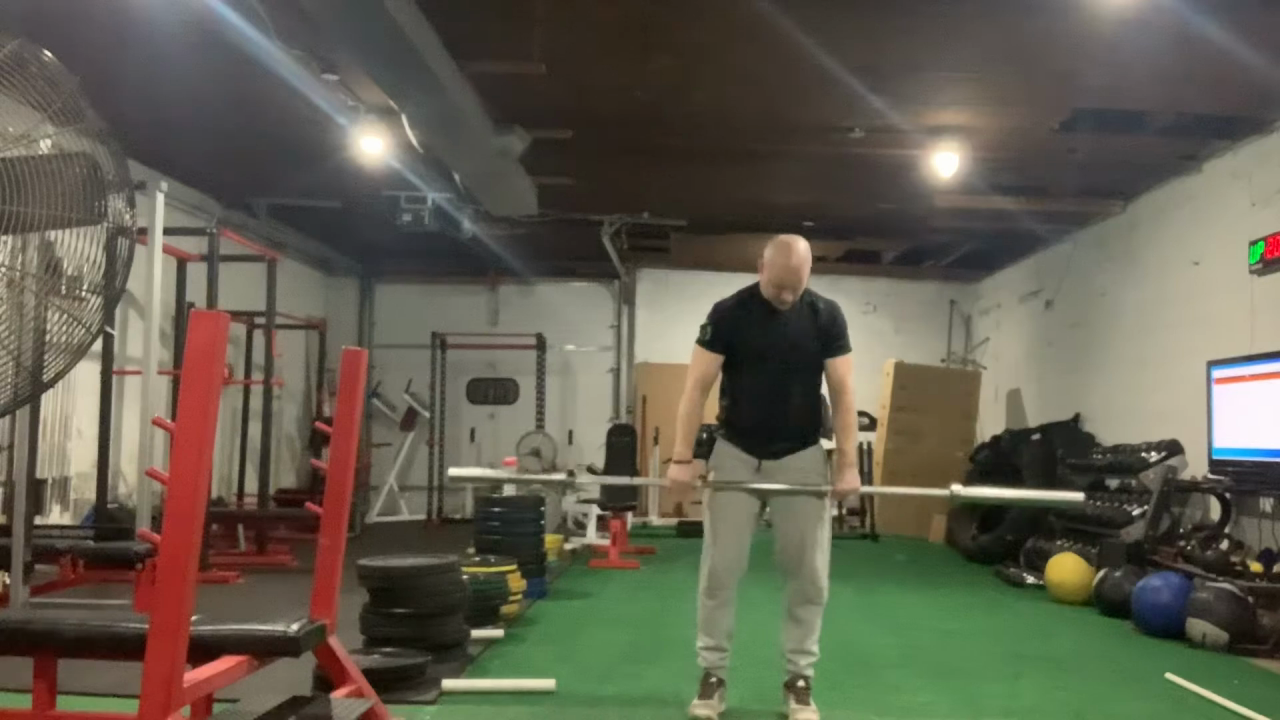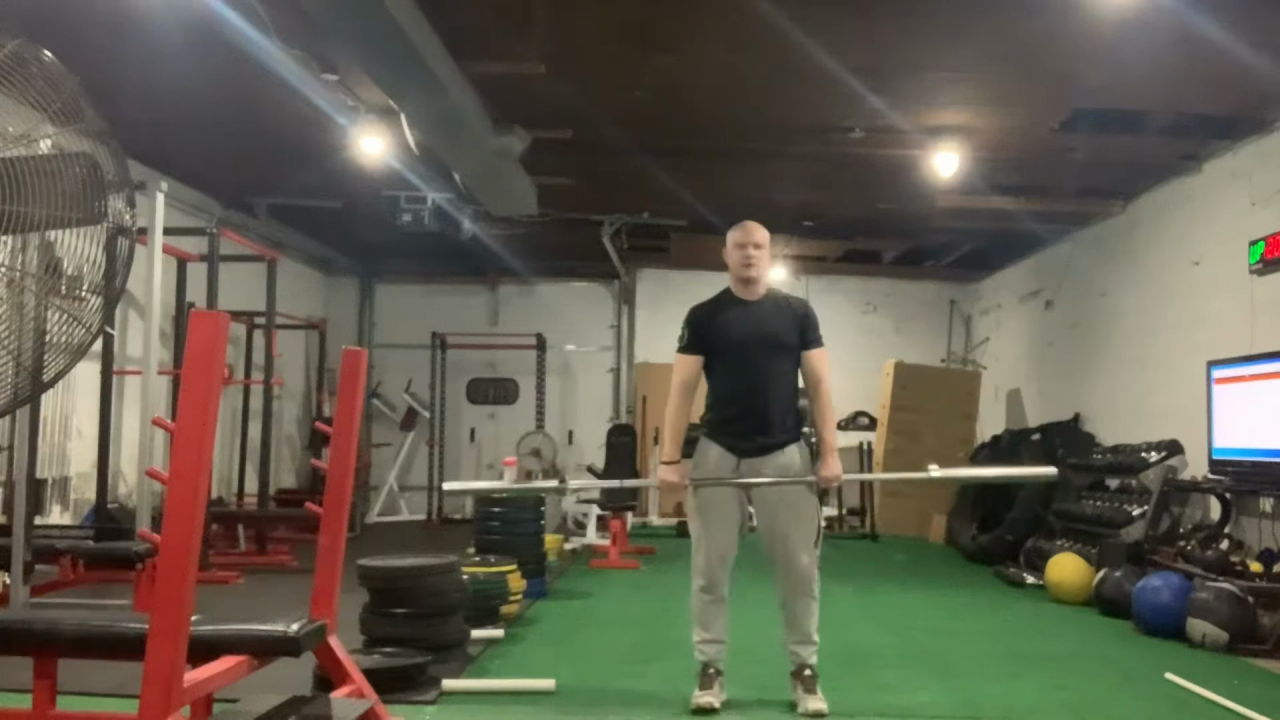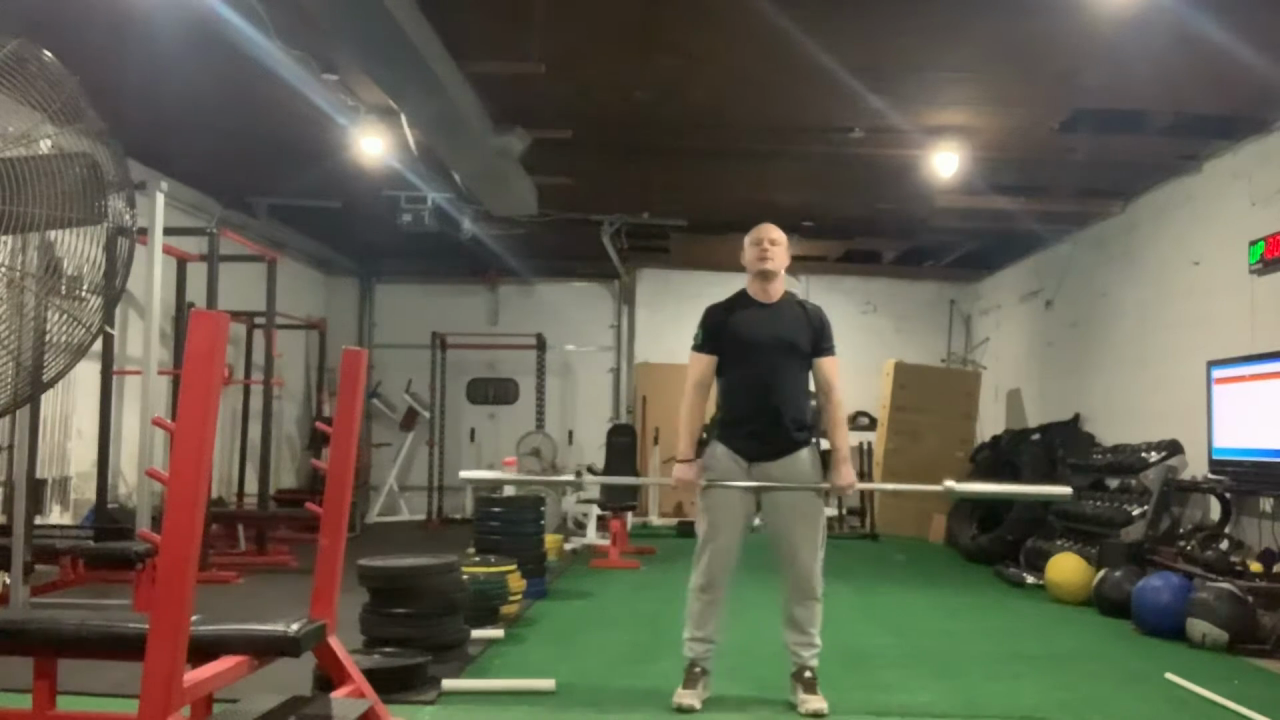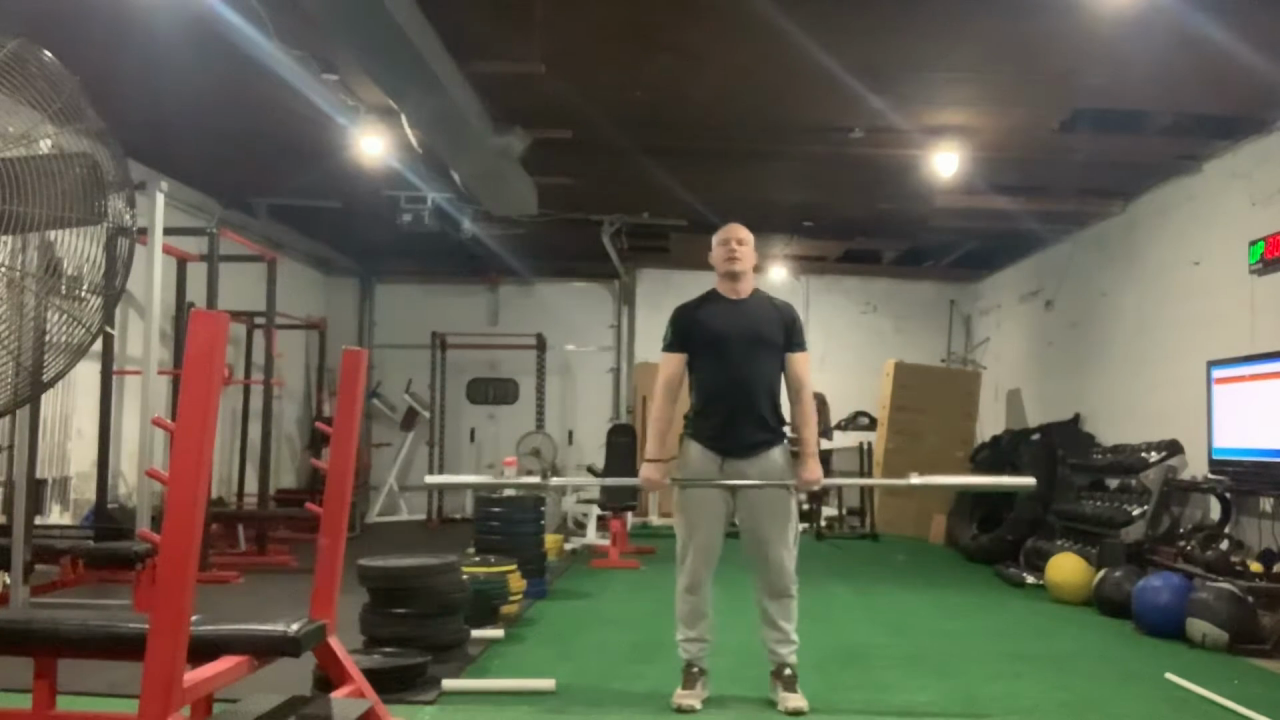
dt=0.7s
person 1, frame 1
left shoulder: (827, 316)
right shoulder: (728, 314)
left elbow: (842, 392)
right elbow: (697, 386)
left wrist: (847, 463)
right wrist: (682, 458)
left hip: (802, 459)
right hip: (736, 455)
left knee: (809, 575)
right knee: (720, 571)
left ankle: (799, 680)
right ankle: (712, 676)
person 1, frame 2
left shoulder: (797, 312)
right shoulder: (704, 316)
left elbow: (818, 384)
right elbow: (682, 388)
left wrist: (829, 451)
right wrist: (669, 457)
left hip: (785, 456)
right hip: (719, 455)
left knee: (799, 570)
right knee: (710, 568)
left ankle: (804, 669)
right ankle: (711, 669)
person 1, frame 3
left shoulder: (811, 317)
right shoulder: (720, 316)
left elbow: (829, 391)
right elbow: (697, 388)
left wrist: (842, 459)
right wrist: (684, 457)
left hip: (794, 459)
right hip: (728, 457)
left knee: (804, 573)
right knee: (710, 569)
left ankle: (804, 671)
right ankle: (696, 666)
person 1, frame 4
left shoulder: (782, 314)
right shoulder: (689, 315)
left elbow: (800, 387)
right elbow: (667, 387)
left wrist: (809, 454)
right wrist: (654, 456)
left hip: (768, 456)
right hip: (702, 455)
left knee: (778, 570)
right knee: (695, 568)
left ankle: (784, 669)
right ankle: (693, 668)
